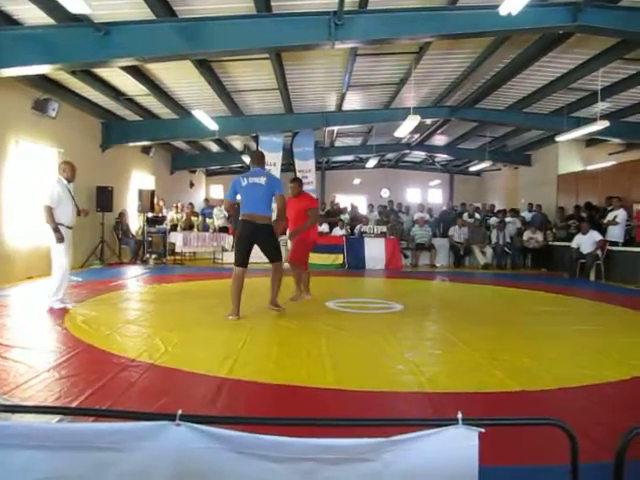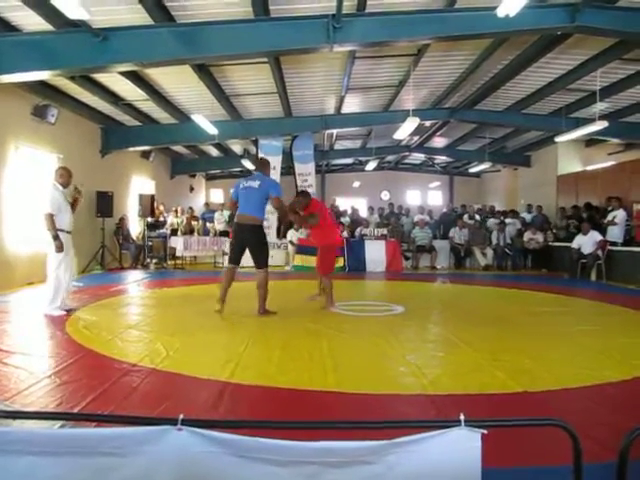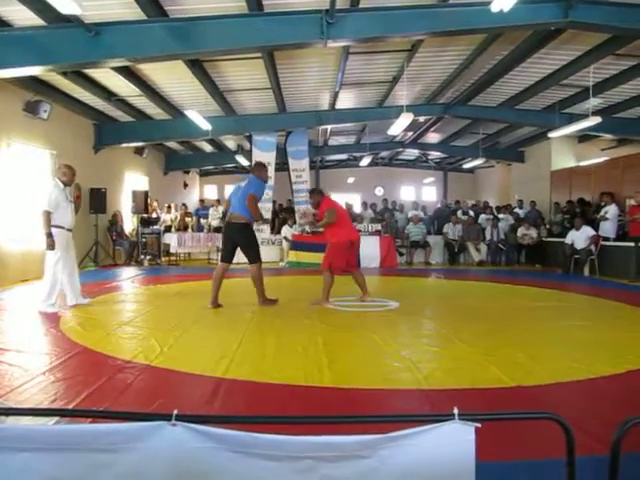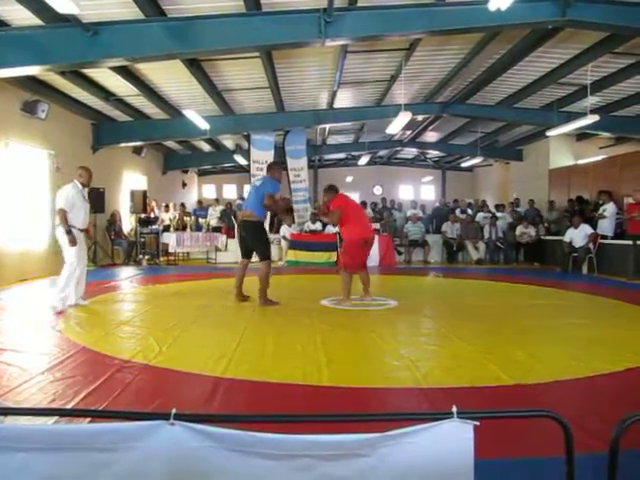
dt=0.5s
person 1, frame 1
left shoulder: (238, 180)
right shoulder: (273, 180)
left elbow: (227, 206)
right elbow: (281, 204)
right wrist: (279, 221)
left hip: (246, 225)
right hip: (265, 227)
left knee: (239, 269)
right knee: (277, 262)
left ankle: (235, 311)
right ankle: (273, 300)
person 1, frame 2
left shoulder: (241, 182)
right shoulder: (271, 183)
left elbow: (231, 205)
right elbow: (277, 204)
right wrist: (285, 213)
left hip: (238, 226)
right hip: (255, 229)
left knee: (232, 265)
right knee: (262, 269)
left ankle: (221, 300)
right ankle: (261, 308)
person 1, frame 3
left shoulder: (241, 184)
right shoulder: (259, 184)
left elbow: (228, 205)
right elbow: (250, 203)
right wrist: (261, 218)
left hip: (229, 225)
right hip: (243, 227)
left knee: (223, 264)
right knee: (255, 264)
left ankle: (213, 300)
right ankle: (262, 299)
person 1, frame 4
left shoulder: (257, 182)
right shoulder: (273, 183)
right elbow: (269, 201)
left wrist: (277, 206)
right wrist: (279, 208)
left hip: (242, 223)
right hip: (254, 225)
left knee: (245, 260)
right knee: (265, 261)
left ankle: (238, 293)
right ankle: (263, 298)
person 2, frame 1
left shoulder: (69, 187)
right shoulder: (56, 186)
right elbow: (47, 209)
left wrist: (80, 212)
right wrist: (56, 231)
left hip: (67, 230)
right hip: (58, 230)
left knee: (63, 265)
right knee: (62, 265)
left ankle: (58, 298)
right ankle: (54, 300)
person 2, frame 2
left shoulder: (62, 192)
right shoulder: (53, 193)
left elbow: (69, 212)
right elbow: (48, 217)
left wrist: (76, 199)
right wrist: (56, 239)
left hip: (65, 236)
right hip: (57, 236)
left knee: (68, 270)
right knee: (56, 272)
left ankle: (61, 303)
right ankle: (52, 307)
person 2, frame 3
left shoulder: (66, 191)
right shoulder: (53, 190)
left elbow: (74, 211)
right elbow: (46, 214)
left wrist: (77, 196)
right wrist: (49, 236)
left hip: (66, 233)
right hip: (56, 233)
left knee: (70, 267)
right knee: (54, 269)
left ankle: (74, 298)
right ankle: (47, 304)
person 2, frame 4
left shoulder: (83, 192)
right shoulder: (68, 190)
right elbow: (61, 212)
left wrist: (88, 229)
right wrist: (69, 233)
left hip: (79, 233)
right hip: (67, 232)
left knee: (81, 265)
right knee: (72, 264)
left ankle: (75, 297)
right ankle: (60, 299)
person 3, frame 1
left shoulder: (309, 200)
right shoulder: (289, 200)
left elbow: (314, 219)
right elbow: (288, 218)
left wrist: (298, 231)
left hip: (305, 237)
right hip: (295, 237)
left knee: (294, 262)
right knee: (302, 265)
left ankle: (299, 291)
right ankle: (306, 292)
person 3, frame 2
left shoulder: (315, 207)
right shoulder: (310, 206)
left elbow: (312, 223)
right elbow: (306, 224)
left wrist: (296, 215)
left hip: (330, 242)
right hip: (327, 241)
left knee: (324, 271)
right knee: (324, 269)
left ankle: (329, 302)
right ankle: (322, 292)
person 3, frame 3
left shoulder: (326, 203)
right shoulder: (329, 203)
left elbow: (332, 219)
left wrist: (317, 225)
left hip: (340, 240)
right hip: (352, 237)
left knee: (327, 268)
right knee: (353, 267)
left ankle: (324, 299)
right ankle: (365, 294)
person 3, frame 4
left shoulder: (336, 201)
right shoulder: (346, 200)
left elbow: (334, 220)
left wrist: (324, 218)
right wrist: (327, 213)
left hip: (355, 237)
right hip: (368, 235)
left knee: (346, 267)
right knee: (361, 266)
left ankle: (346, 298)
right ankle: (366, 293)
